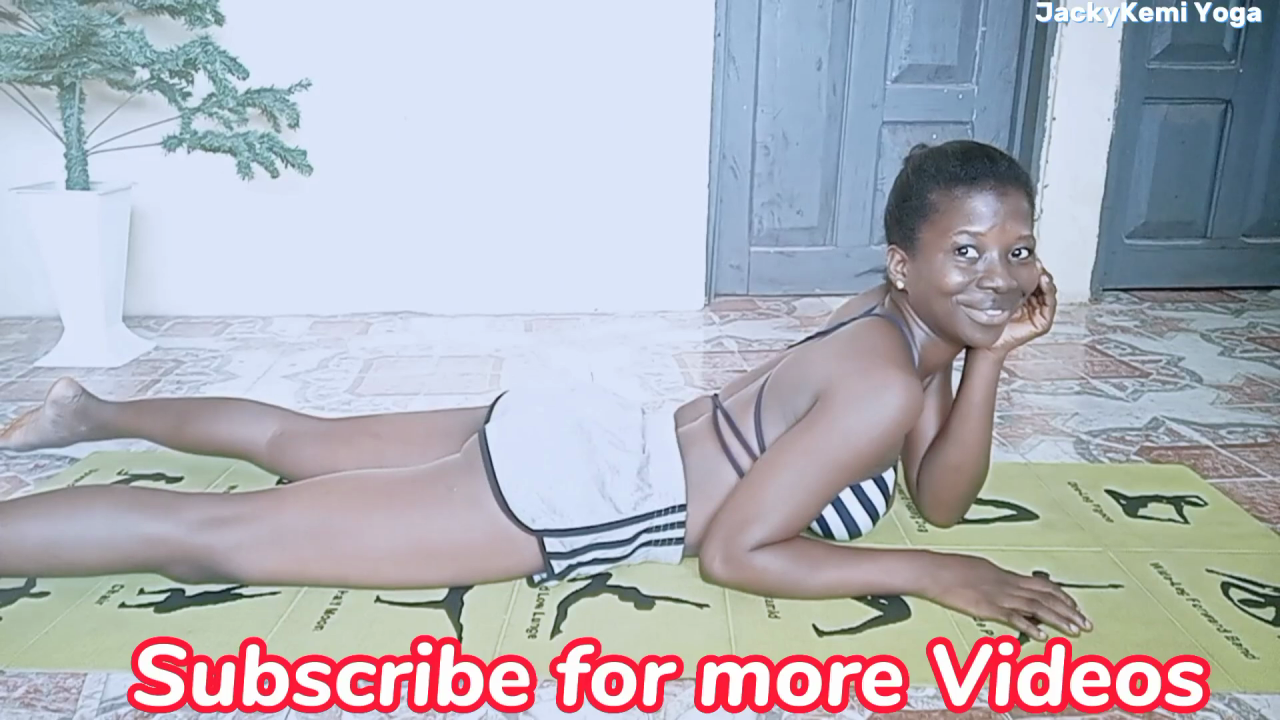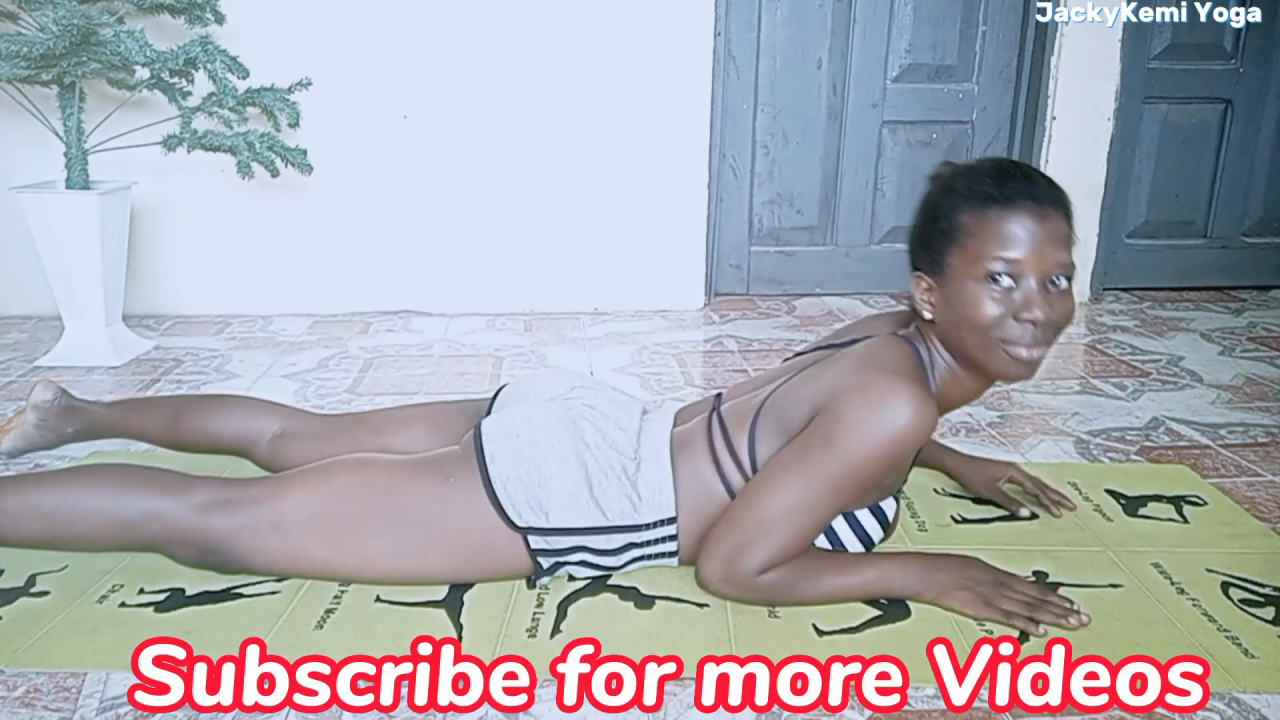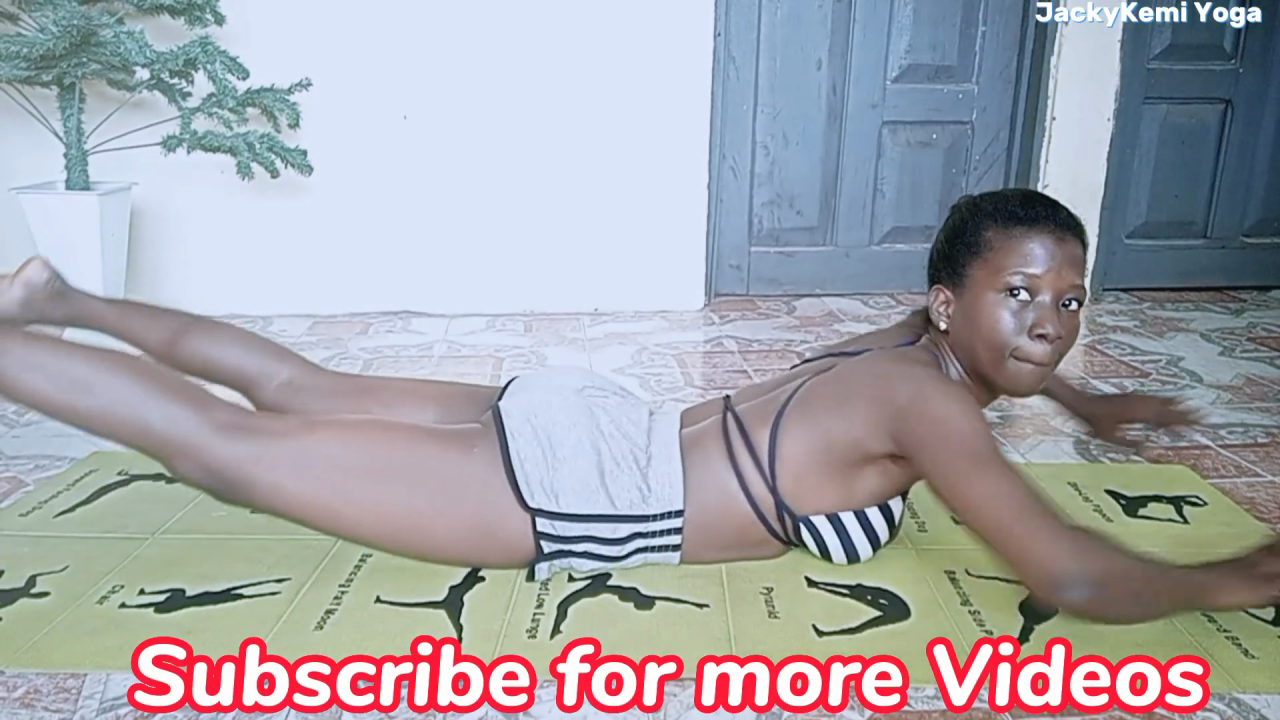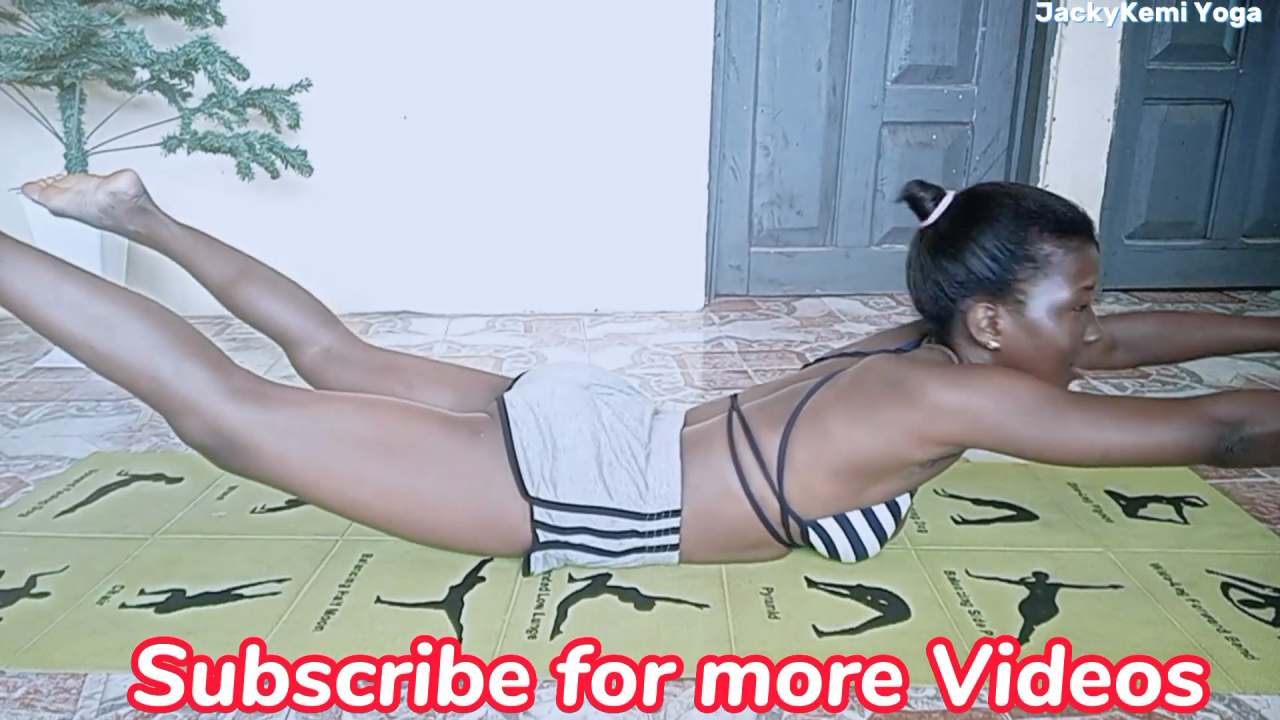
dt=0.7s
person 1, frame 1
left shoulder: (897, 317)
right shoulder: (885, 384)
left elbow: (940, 498)
right elbow: (734, 552)
left wrist: (992, 355)
right wrist: (933, 577)
left hip: (578, 438)
right hip: (564, 496)
left knee: (300, 445)
right knee: (216, 536)
left ankle: (91, 410)
person 1, frame 2
left shoulder: (905, 338)
right shoulder: (896, 400)
right elbow: (731, 566)
left wrist: (943, 460)
right wrist: (929, 572)
left hip: (575, 430)
right hip: (554, 499)
left knee: (295, 439)
right knee: (212, 521)
person 1, frame 3
left shoulder: (924, 346)
right shoulder: (932, 404)
right elbow: (1074, 578)
left hip: (577, 434)
right hip: (571, 490)
left knee: (301, 392)
right knee: (234, 452)
person 1, frame 4
left shoulder: (924, 343)
right shoulder: (959, 396)
left elbow: (1107, 339)
left hip: (584, 427)
right hip: (574, 488)
left knee: (336, 359)
right knee: (234, 415)
left ankle: (138, 214)
